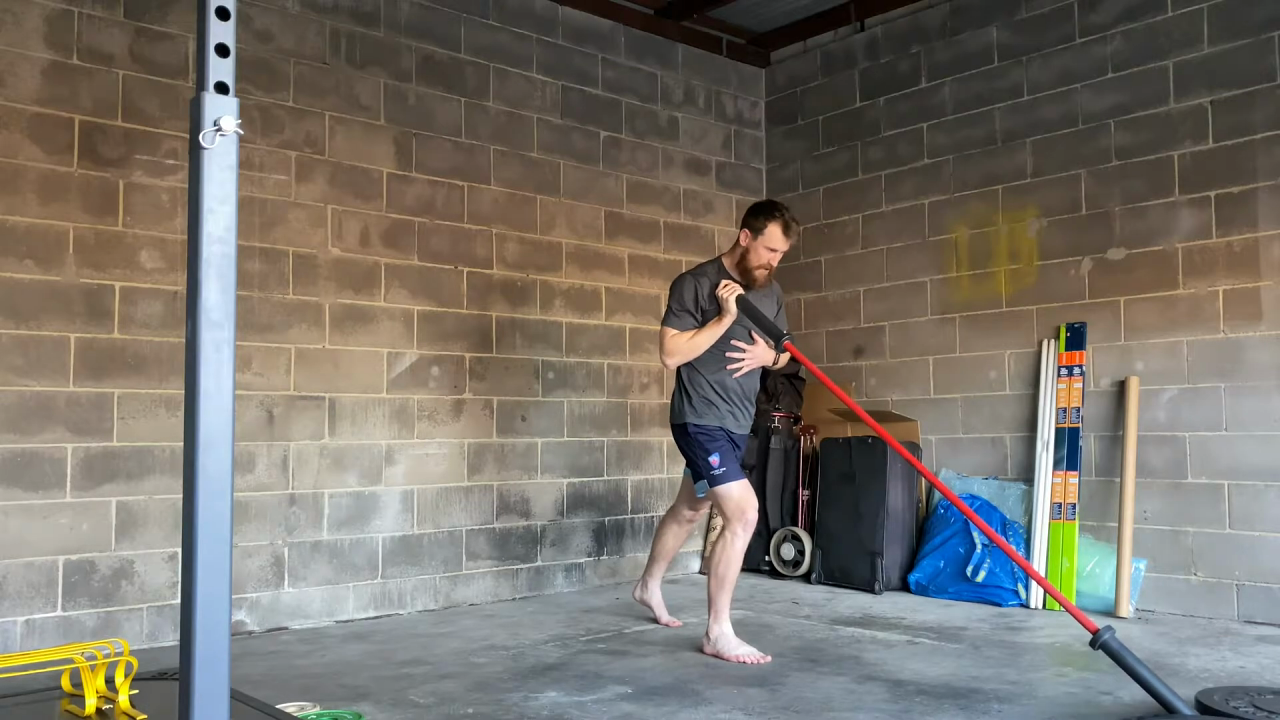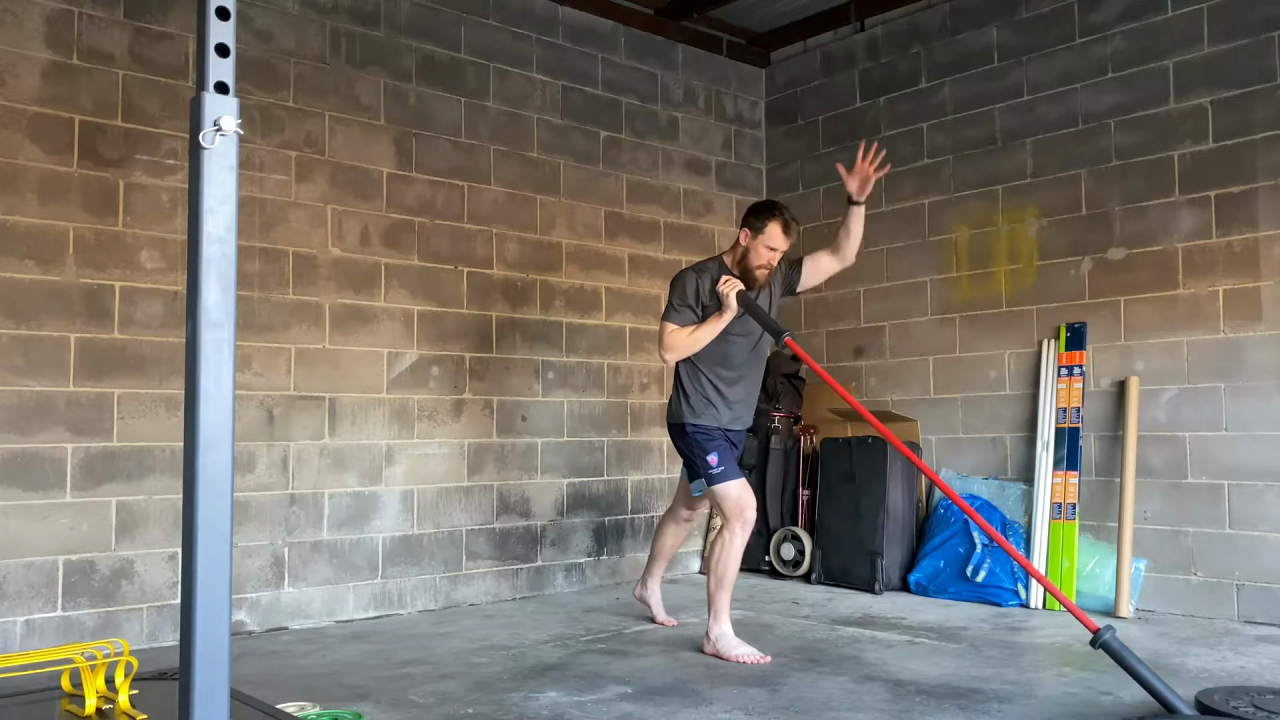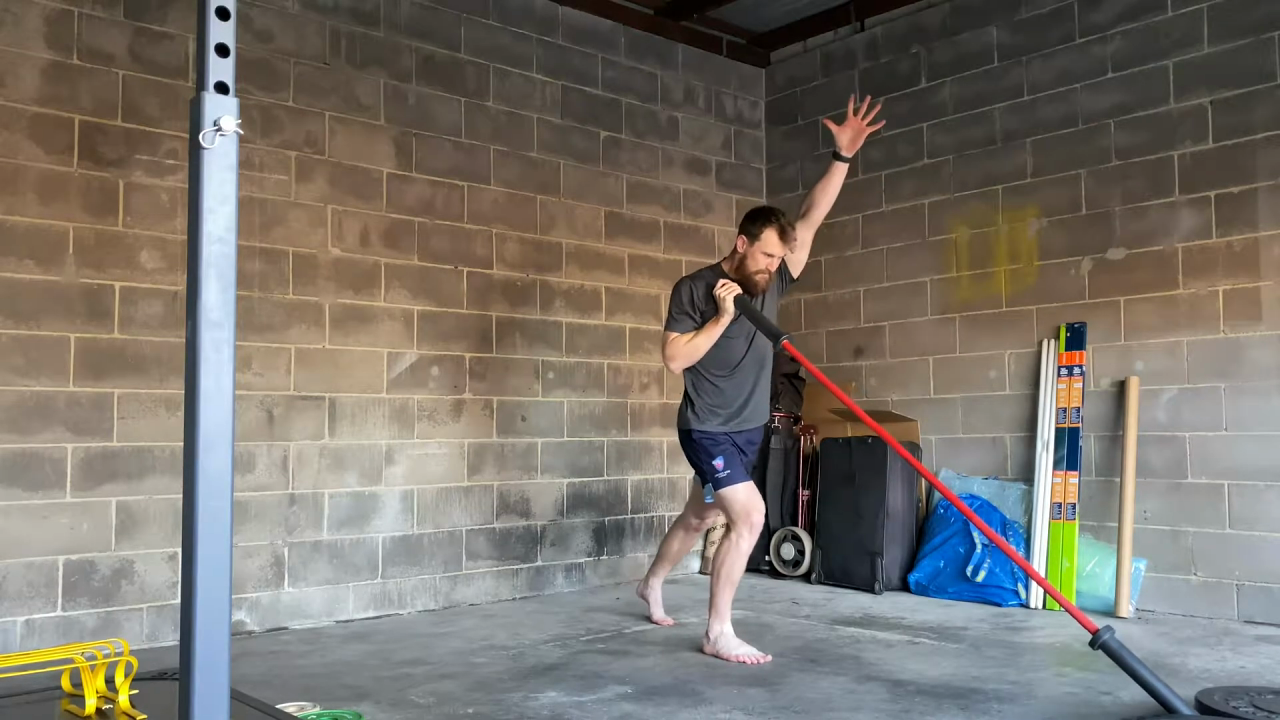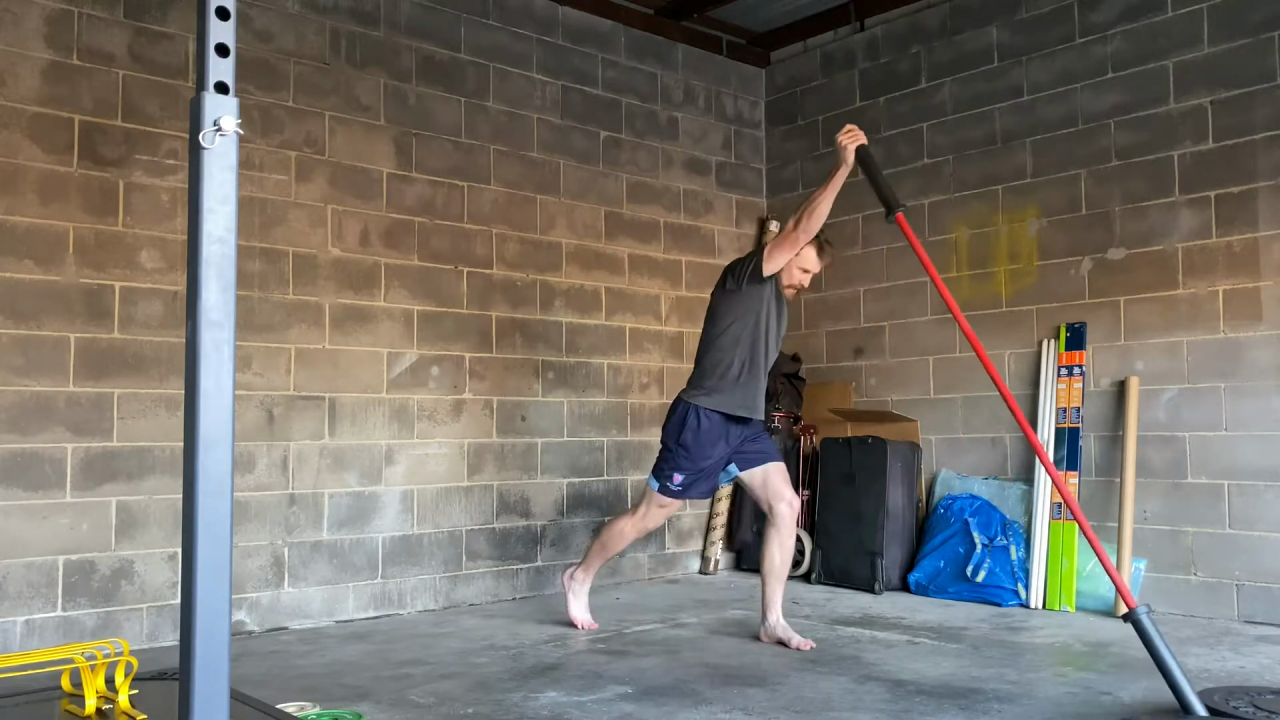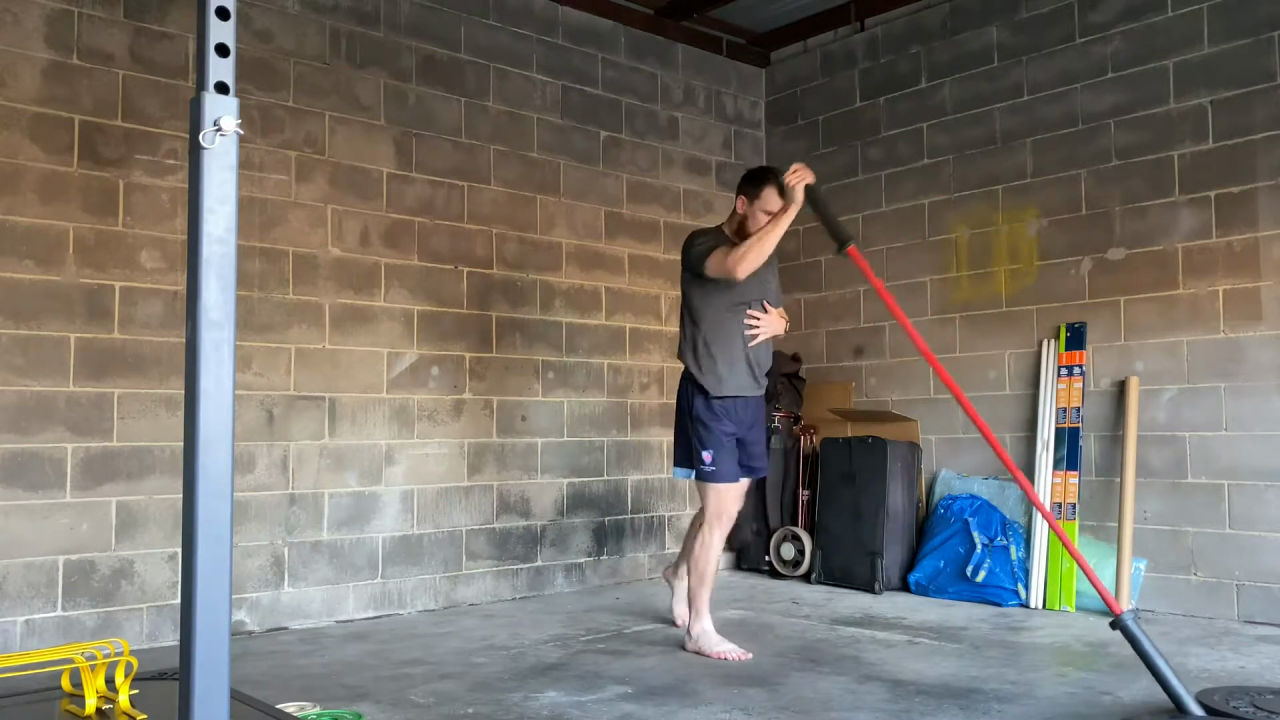
dt=1s
person 1, frame 1
left shoulder: (770, 290)
right shoulder: (695, 284)
left elbow: (784, 350)
right elbow: (671, 353)
left wrist: (771, 354)
right wrist: (724, 317)
left hip: (736, 421)
right hip: (701, 419)
left knee: (690, 509)
right knee: (743, 513)
left ankle: (649, 585)
right ankle: (718, 633)
person 1, frame 2
left shoulder: (777, 277)
right shoulder: (694, 280)
left elbow: (843, 255)
right elbow: (670, 349)
left wrist: (857, 199)
right wrist: (725, 314)
left hip: (733, 424)
right hip: (699, 420)
left knee: (687, 508)
right knee: (741, 512)
left ankle: (649, 585)
right ankle: (718, 633)
person 1, frame 3
left shoulder: (773, 278)
right shoulder: (694, 289)
left elbow: (812, 217)
right elbow: (674, 358)
left wrist: (844, 155)
right wrist: (722, 317)
left hip: (747, 428)
right hip: (708, 429)
left knee: (700, 517)
right knee: (750, 516)
left ankle: (652, 584)
right ankle: (718, 633)
person 1, frame 4
left shoulder: (775, 296)
right shoulder: (743, 277)
right elbow: (801, 231)
right wrist: (842, 168)
left hip: (745, 421)
right hip: (704, 418)
left knee: (786, 506)
right knee: (649, 514)
left ankle: (773, 620)
right ankle: (579, 577)
person 1, frame 5
left shoulder: (766, 262)
right shoulder: (702, 245)
left elbow: (779, 315)
right elbow: (737, 266)
left wrist: (778, 321)
right wrist: (793, 206)
left hip: (751, 399)
right hip: (709, 398)
left knee: (727, 509)
right knee: (719, 510)
left ankle: (679, 573)
right ankle: (699, 628)
